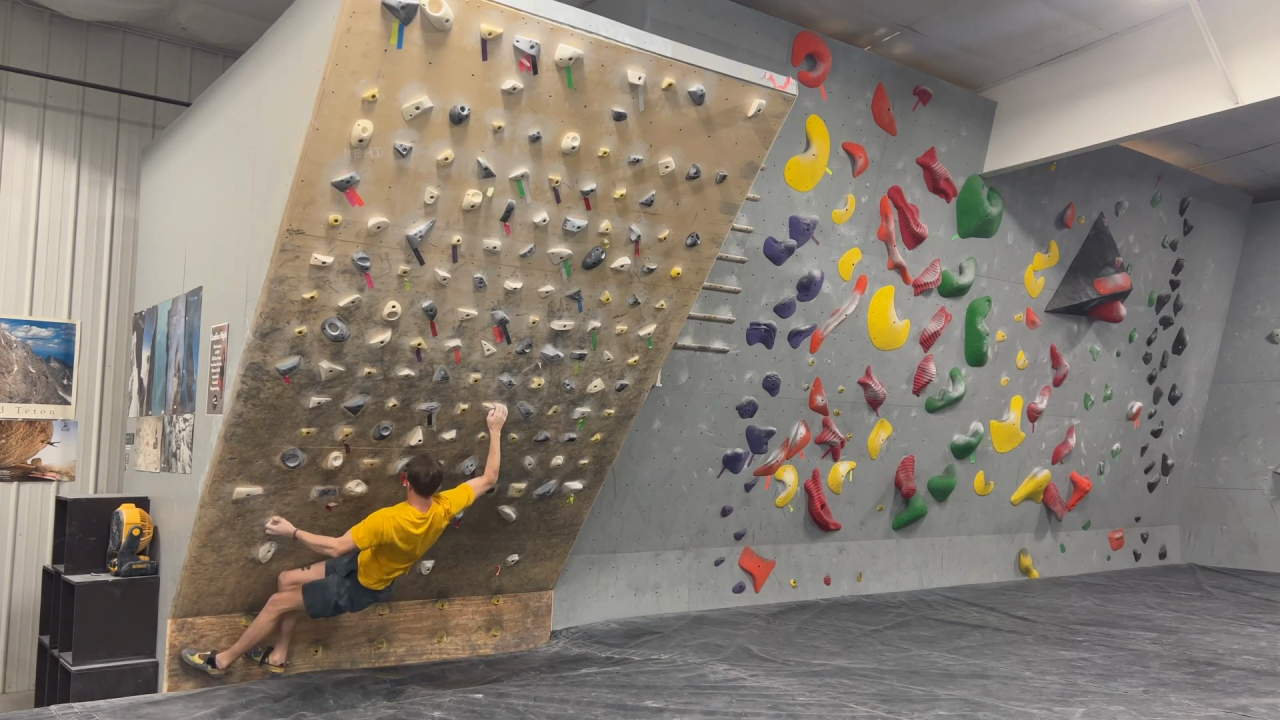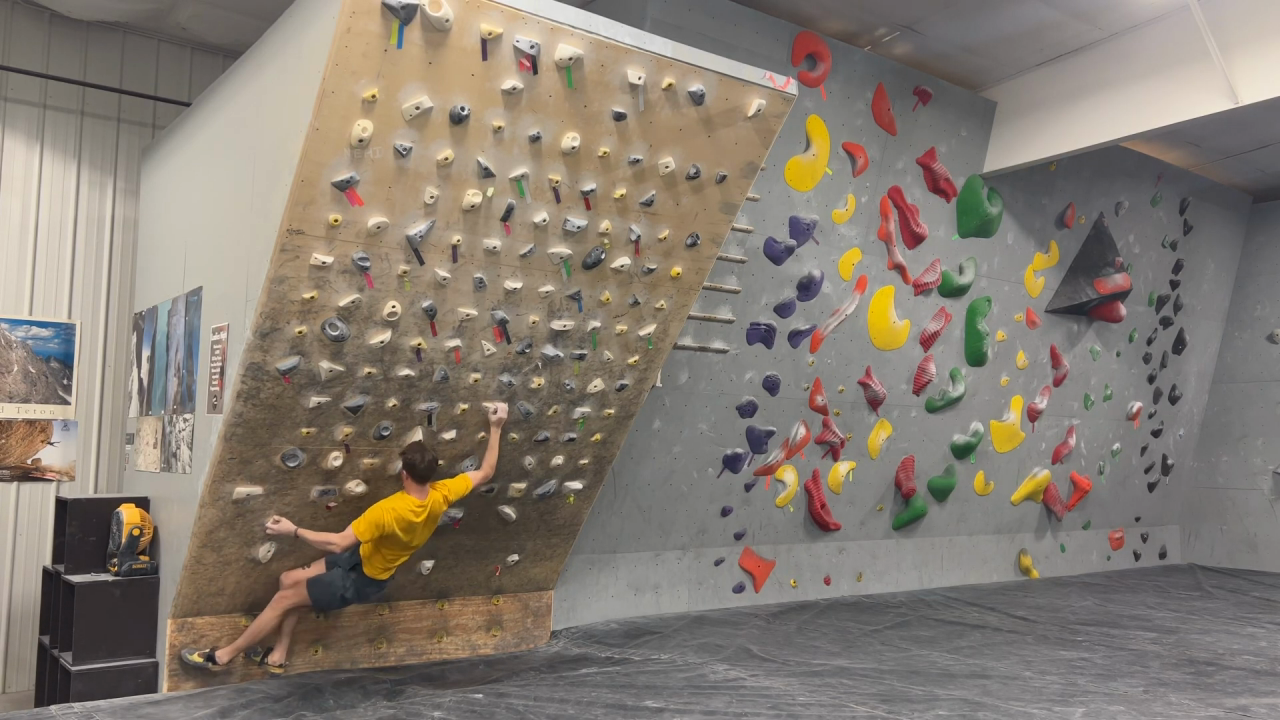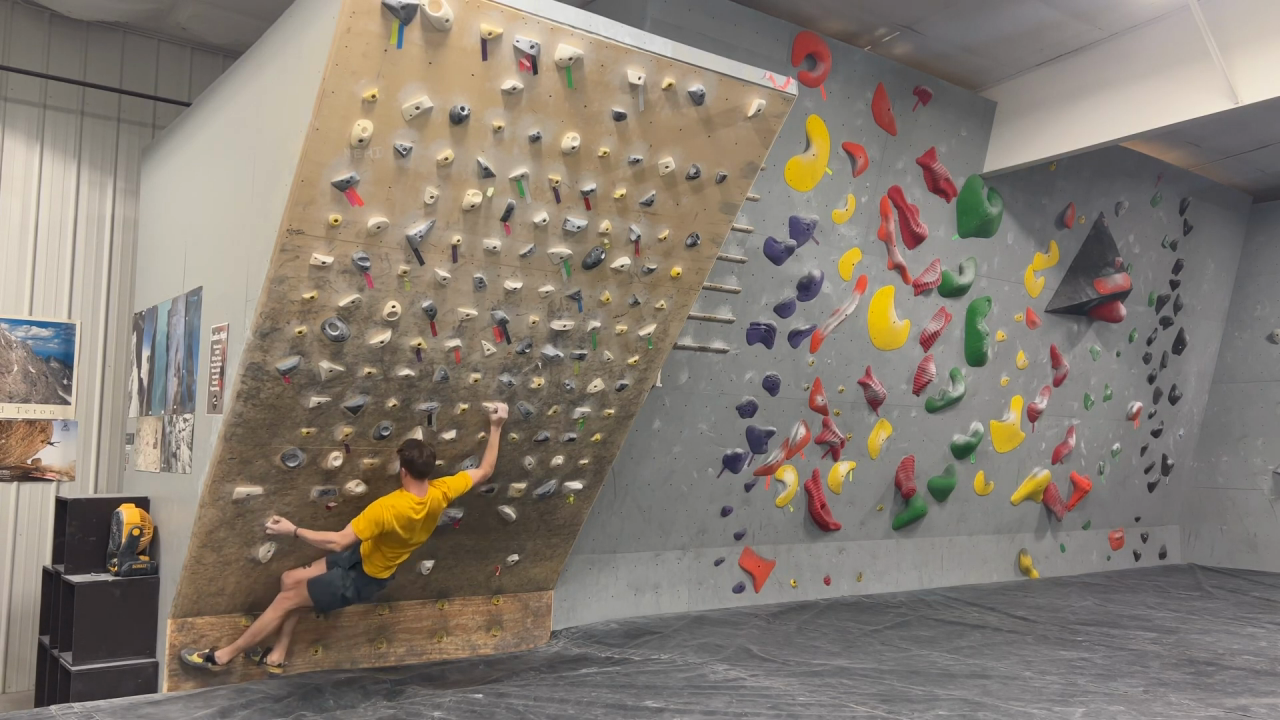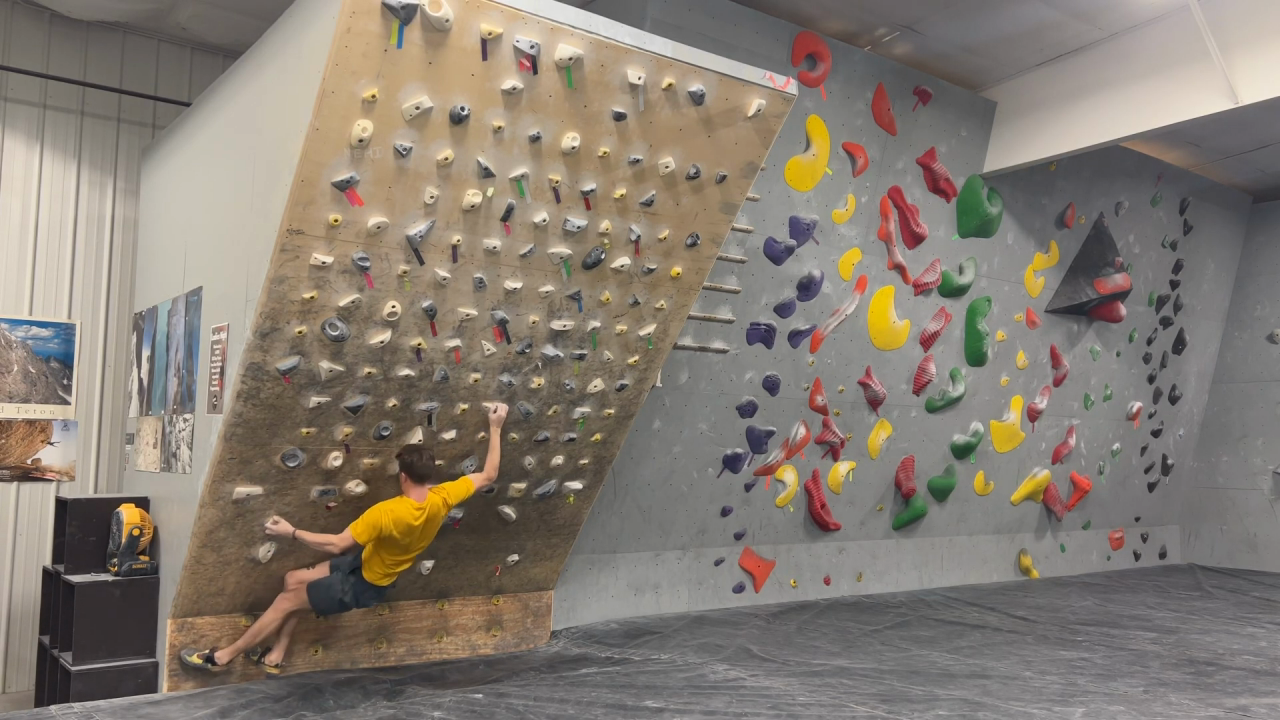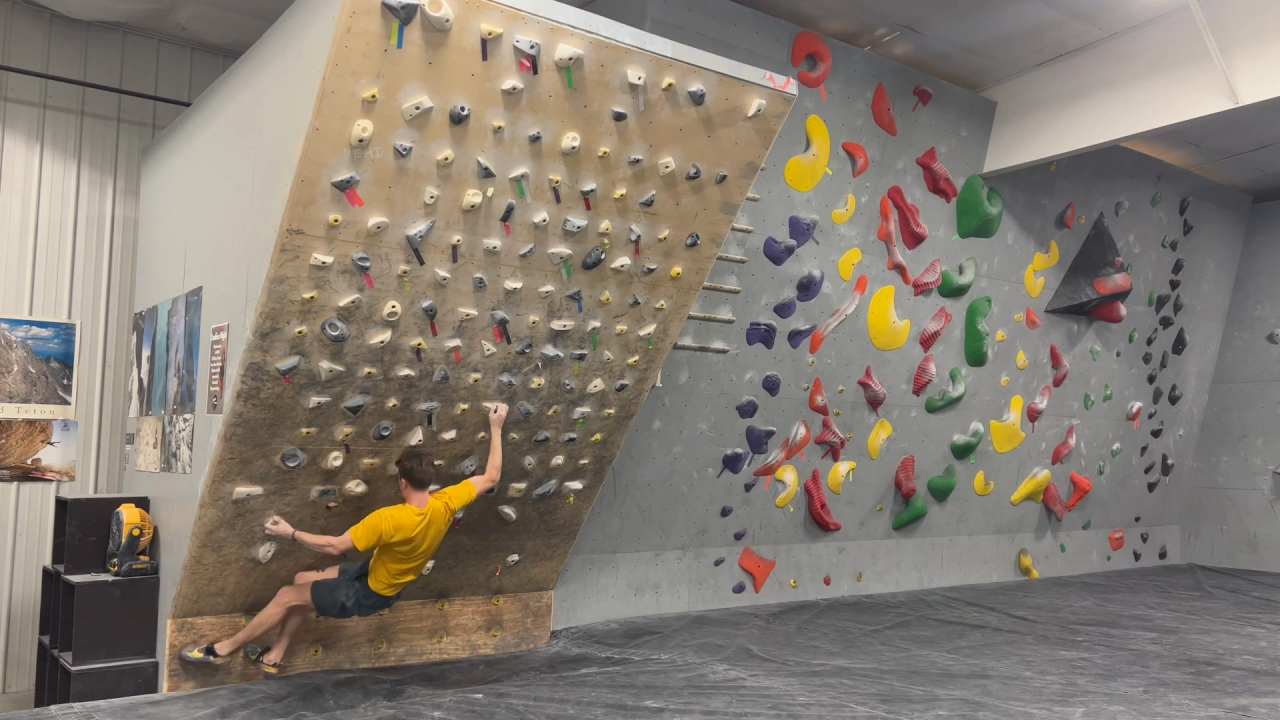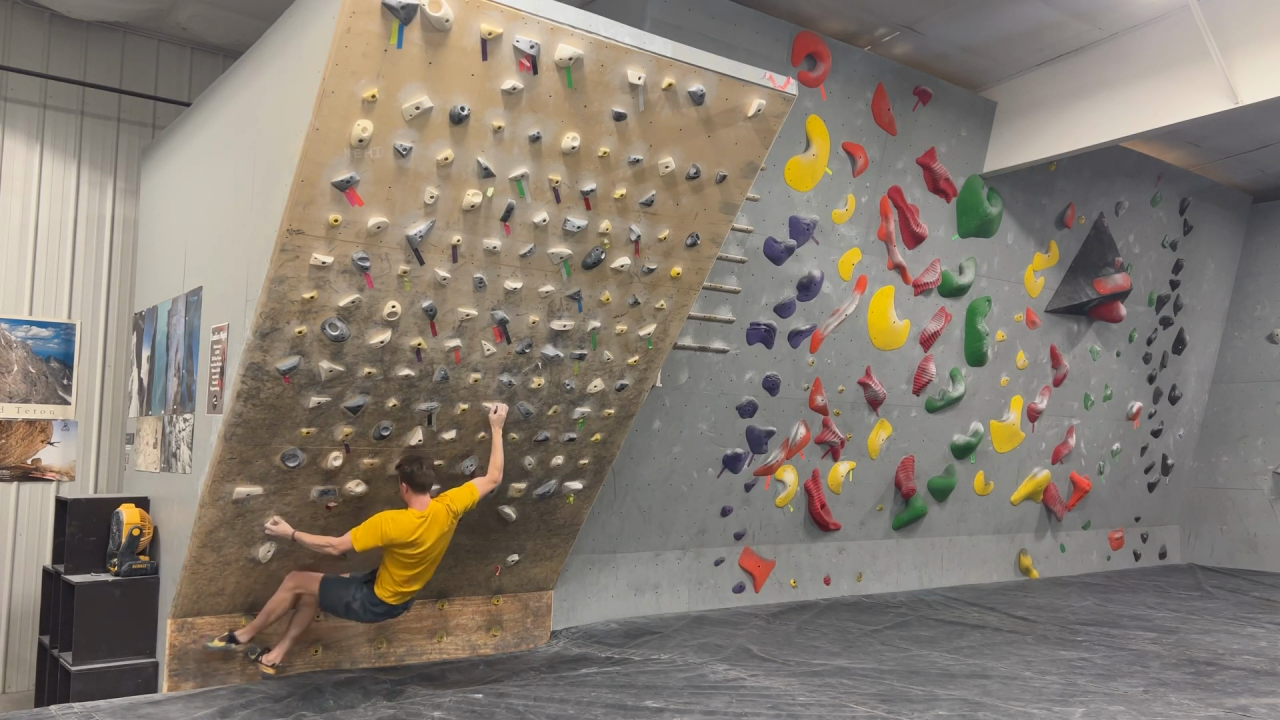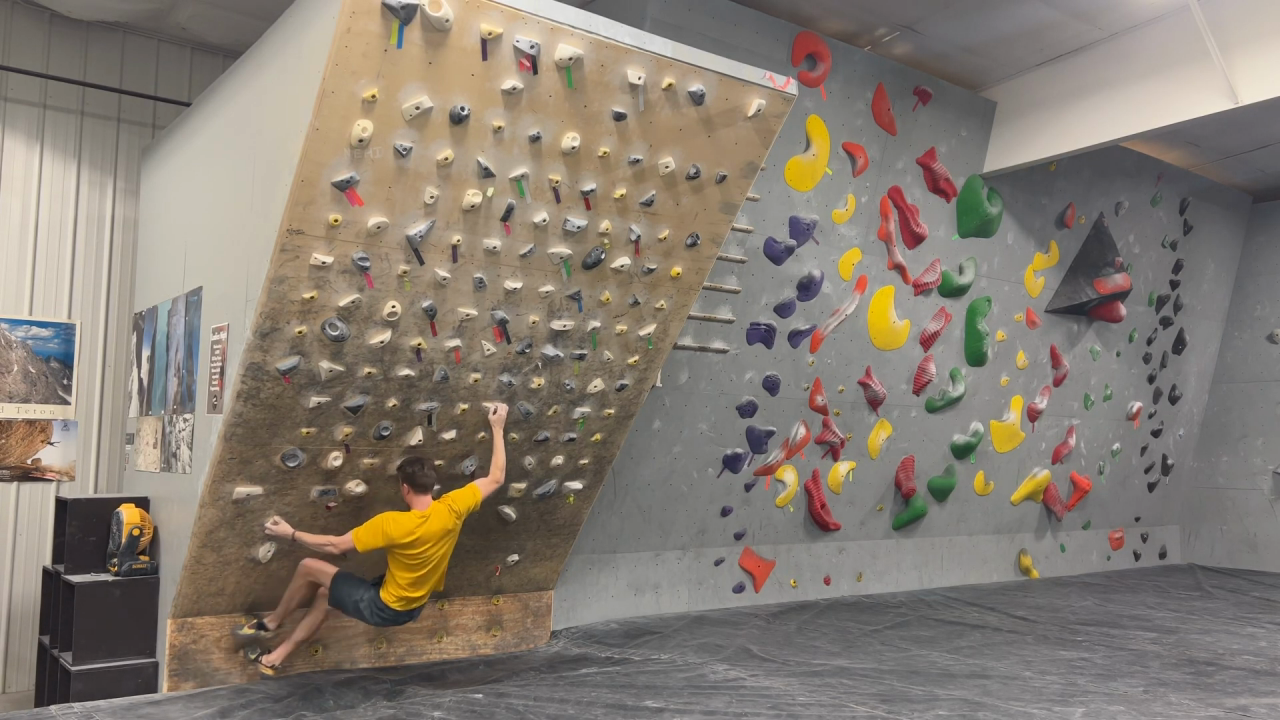
dt=0.1s
person 1, frame 1
left shoulder: (388, 520)
right shoulder: (445, 507)
left elbow: (336, 547)
right elbow: (489, 480)
left wrist: (292, 531)
right wrist: (494, 430)
left hip: (360, 586)
right hip: (364, 564)
left knee: (278, 602)
right knee: (287, 580)
left ankle: (221, 660)
right ankle: (279, 656)
person 1, frame 2
left shoulder: (388, 511)
right shoulder: (443, 494)
left elbow: (337, 543)
right elbow: (486, 472)
left wrist: (293, 530)
right wrist: (495, 427)
left hip: (364, 579)
right hip: (365, 557)
left knee: (284, 598)
right knee: (289, 580)
left ankle: (222, 656)
right ankle: (278, 656)
person 1, frame 3
left shoulder: (389, 508)
right shoulder: (443, 492)
left elbow: (338, 542)
right elbow: (486, 471)
left wrist: (293, 530)
right wrist: (495, 427)
left hip: (365, 577)
right hip: (368, 557)
left knee: (286, 600)
right knee: (290, 580)
left ankle: (222, 656)
right ankle: (277, 656)
person 1, frame 4
left shoulder: (387, 513)
right shoulder: (443, 498)
left elbow: (336, 544)
right elbow: (488, 475)
left wrist: (291, 532)
right wrist: (495, 428)
left hip: (365, 584)
right hip: (367, 563)
left knee: (286, 600)
right knee: (293, 580)
left ankle: (222, 657)
right ankle: (275, 656)
person 1, frame 5
left shoulder: (389, 520)
right shoulder: (448, 503)
left elbow: (336, 546)
right elbow: (491, 478)
left wrist: (291, 532)
right wrist: (496, 428)
left hip: (371, 593)
right hip: (392, 587)
left knee: (290, 596)
right knee: (303, 582)
left ankle: (224, 651)
right ankle: (274, 656)
person 1, frame 6
left shoulder: (390, 523)
right shoulder: (450, 507)
left elbow: (336, 547)
right elbow: (493, 479)
left wrist: (292, 533)
right wrist: (496, 429)
left hip: (377, 602)
right hip: (402, 598)
left knee: (296, 582)
right knee: (315, 585)
left ankle: (243, 636)
right ankle: (275, 657)
person 1, frame 7
left shoulder: (392, 524)
right shoulder: (453, 508)
left elbow: (335, 545)
right elbow: (495, 479)
left wrist: (290, 533)
right wrist: (497, 428)
left hip: (385, 609)
right hip: (414, 607)
left knee: (309, 568)
right knee: (324, 594)
left ankle: (269, 623)
right ankle: (273, 659)
